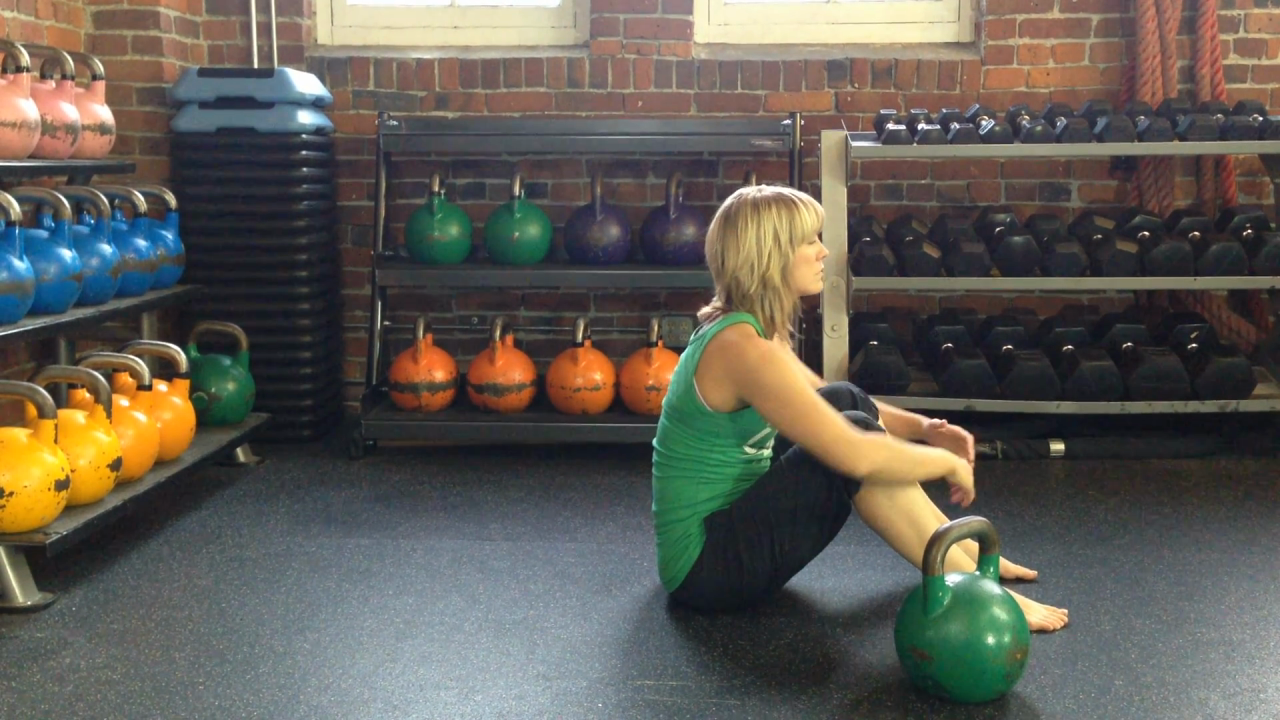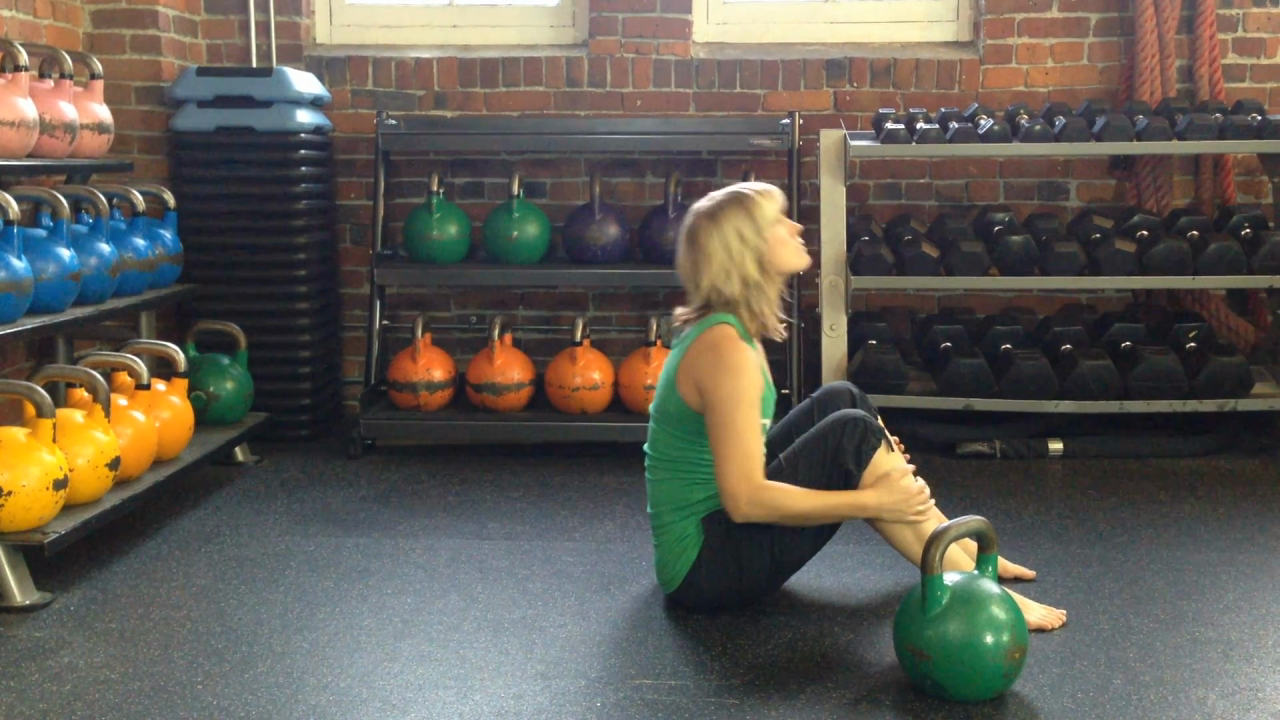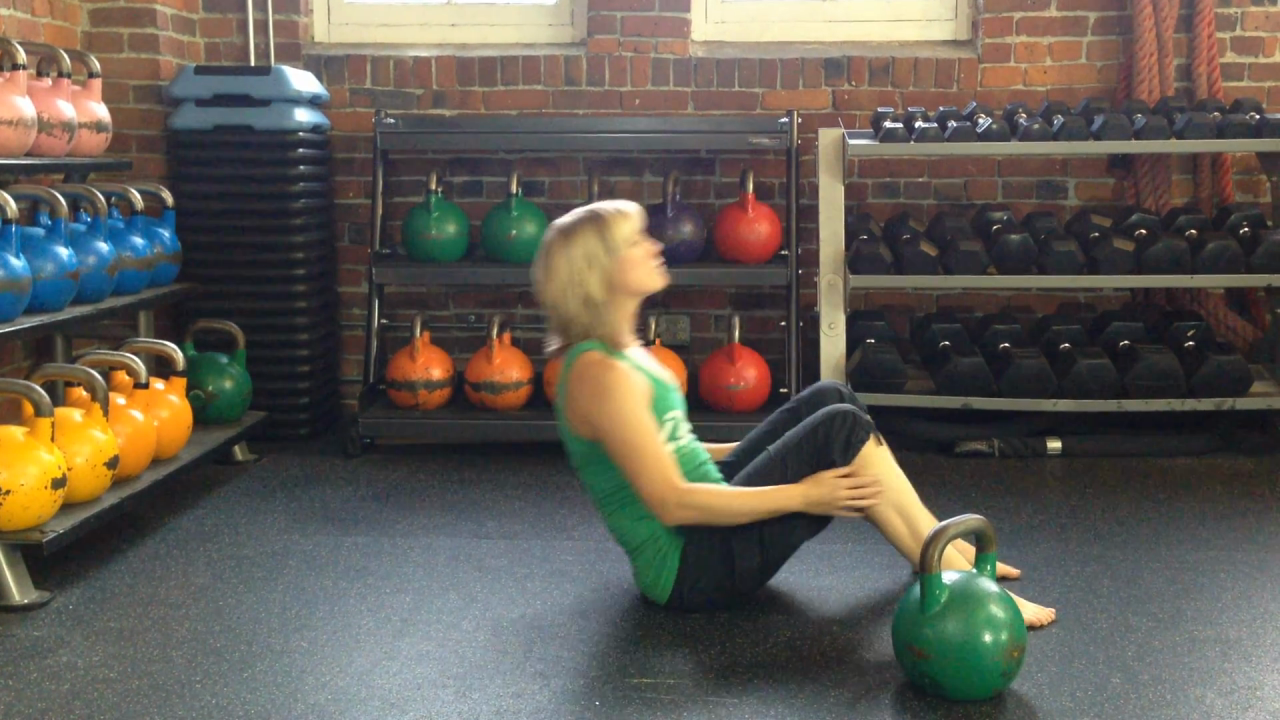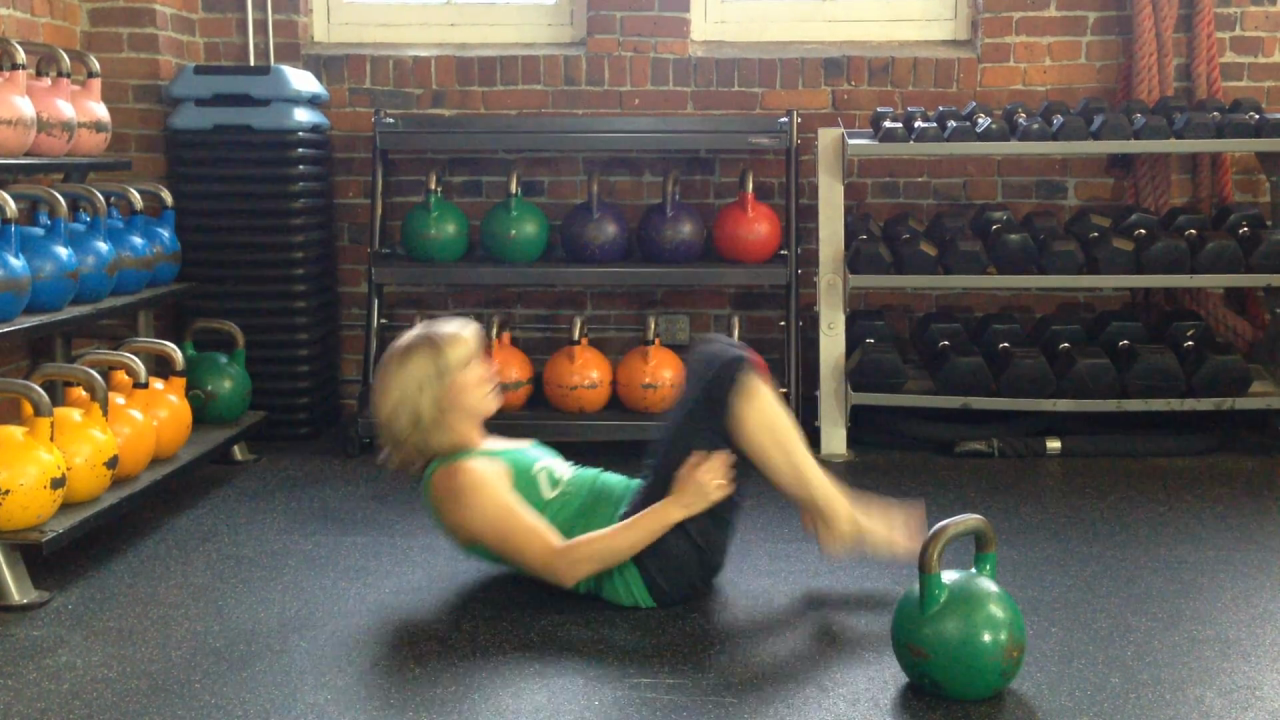
dt=0.5s
person 1, frame 1
left shoulder: (741, 328)
right shoulder: (744, 347)
left elbow: (823, 410)
right elbow: (855, 456)
left wrist: (918, 427)
right wrist: (945, 463)
left hip: (729, 523)
right hip: (706, 562)
left knee: (844, 400)
right knee: (855, 441)
left ankle: (961, 549)
person 1, frame 2
left shoulder: (723, 328)
right shoulder: (725, 349)
right elbow: (746, 499)
left wrist: (867, 449)
right wrist: (872, 501)
left hip: (719, 529)
right hip: (705, 563)
left knee: (841, 402)
right knee: (853, 435)
left ankle: (962, 548)
person 1, frame 3
left shoulder: (616, 351)
right shoulder: (601, 375)
right elbow: (673, 503)
left wrist: (755, 448)
right wrist: (801, 496)
left hip: (702, 531)
right hip: (688, 566)
left knee: (830, 398)
right knee: (843, 429)
left ankle: (944, 547)
person 1, frame 4
left shoulder: (479, 451)
right shoulder: (460, 480)
right elbow: (563, 565)
left wrist: (670, 494)
right wrist: (677, 506)
left hip: (643, 524)
right hip: (654, 566)
left knee: (718, 359)
right knee: (723, 378)
left ankle: (827, 506)
right ankle: (839, 514)
